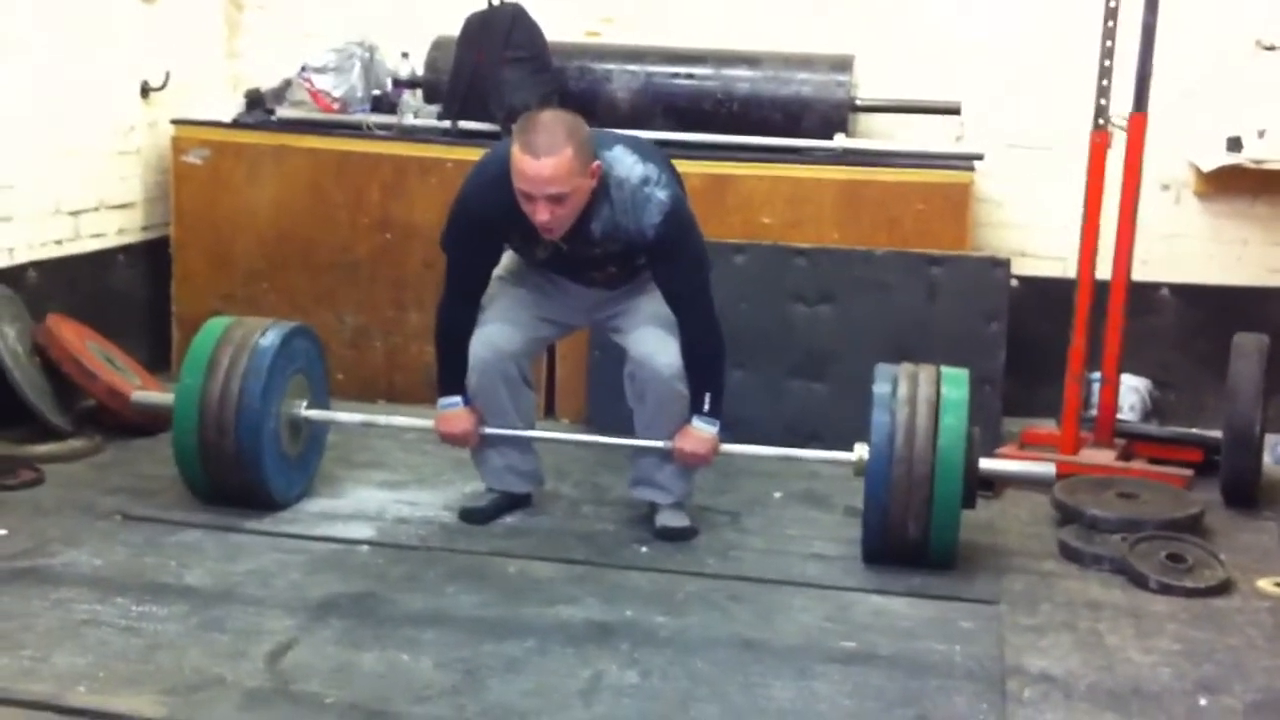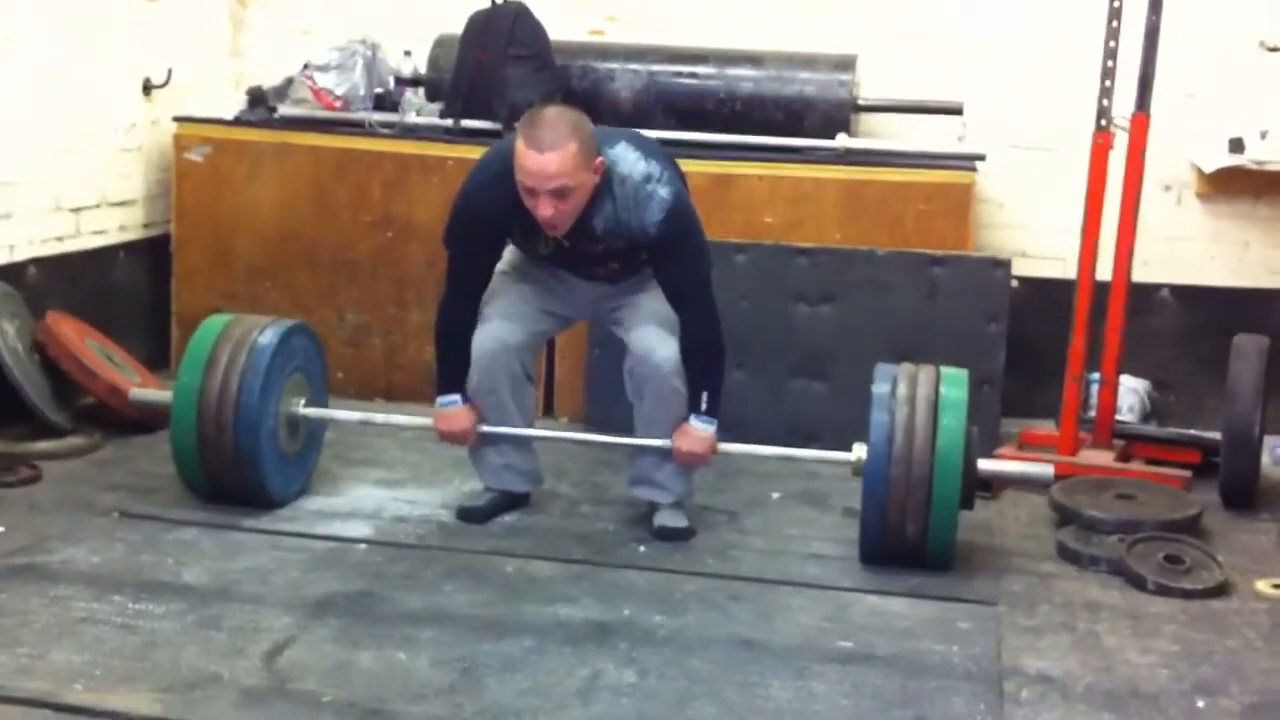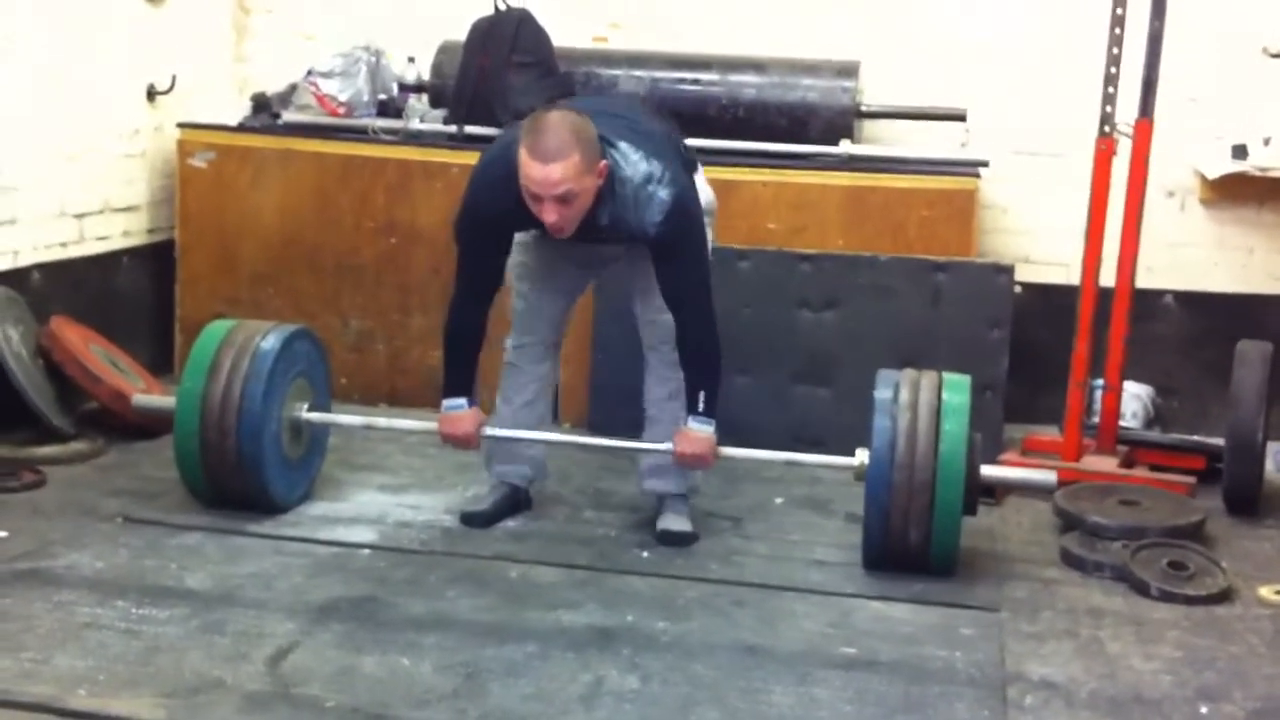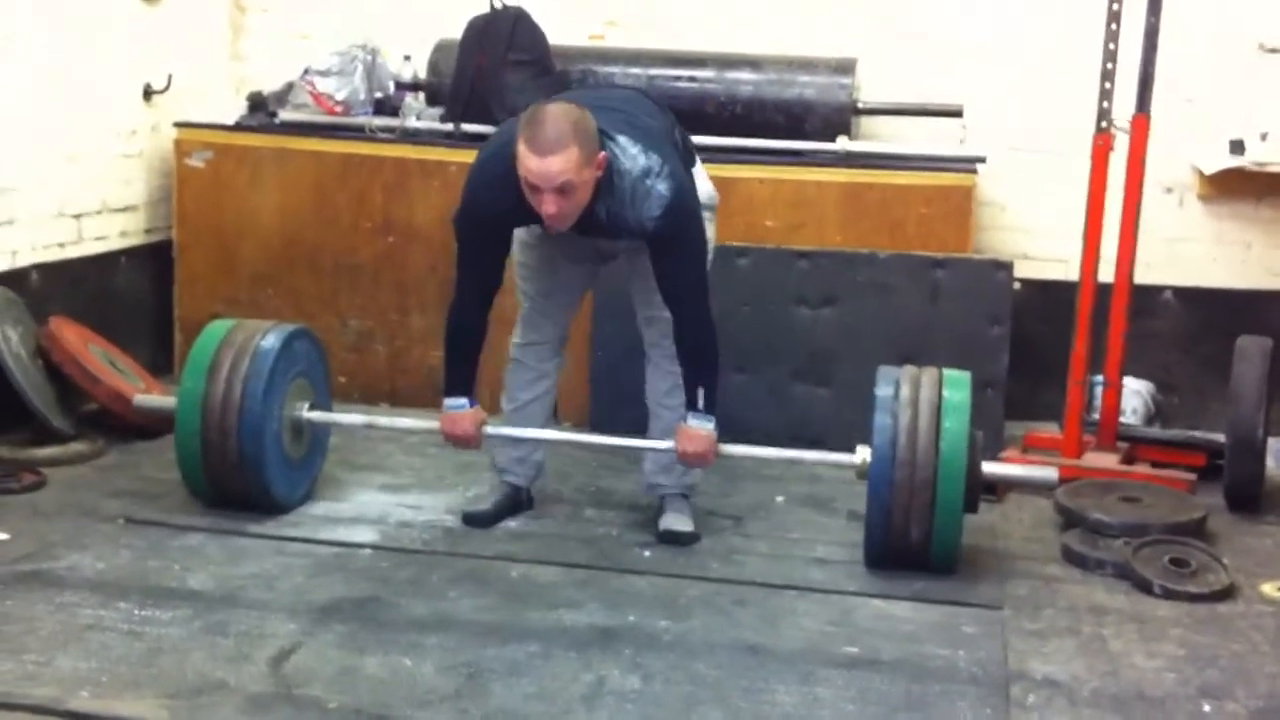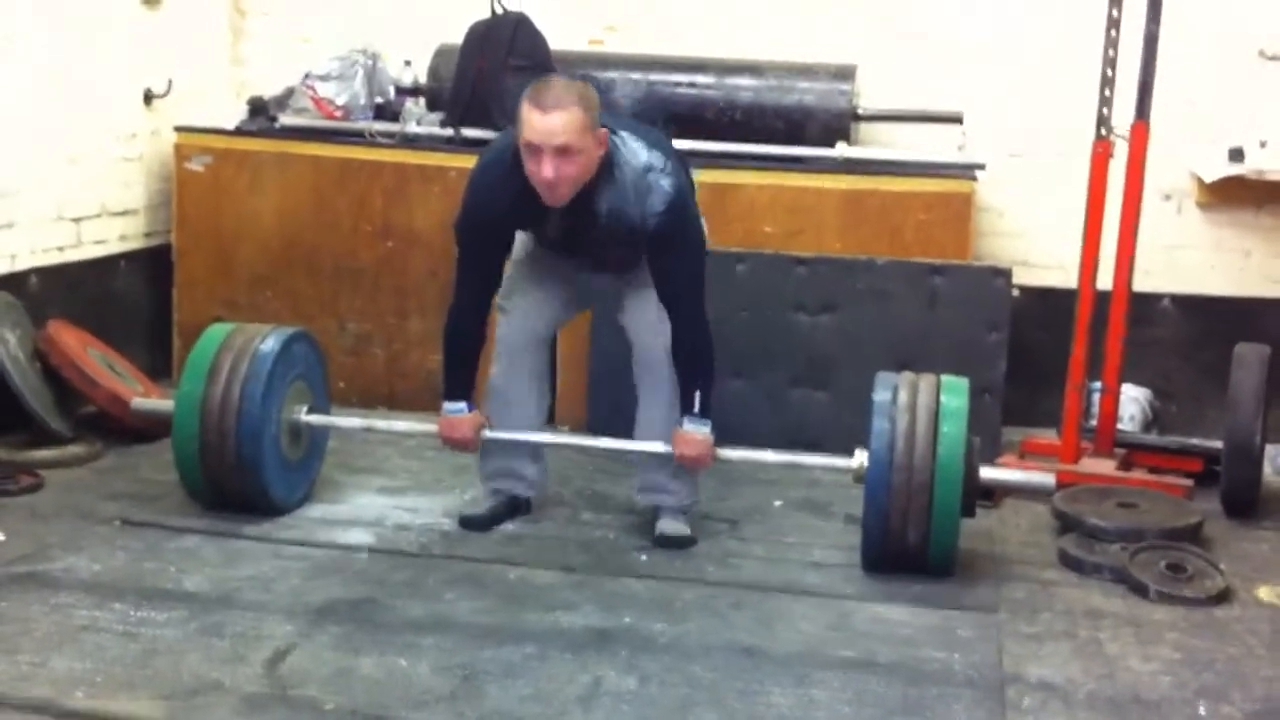
dt=0.2s
person 1, frame 1
left shoulder: (650, 197)
right shoulder: (487, 187)
left elbow: (696, 309)
right elbow: (460, 296)
left wrist: (705, 420)
right wrist: (452, 398)
left hip: (639, 282)
right hip: (541, 276)
left knee: (664, 364)
right knee: (488, 352)
left ankle: (664, 495)
right ankle: (509, 482)
person 1, frame 2
left shoulder: (654, 195)
right shoulder: (491, 183)
left elbow: (696, 308)
right elbow: (463, 293)
left wrist: (701, 418)
right wrist: (451, 396)
left hip: (642, 276)
right hip: (542, 267)
left knee: (661, 360)
right knee: (493, 346)
left ankle: (663, 494)
right ankle: (506, 481)
person 1, frame 3
left shoulder: (661, 193)
right shoulder: (496, 178)
left elbow: (693, 310)
right elbow: (473, 294)
left wrist: (700, 420)
right wrist: (457, 400)
left hip: (651, 223)
left knee: (667, 336)
right knee: (531, 333)
left ankle: (671, 492)
right ankle: (512, 481)
person 1, frame 4
left shoulder: (659, 188)
right shoulder: (495, 174)
left elbow: (690, 307)
right elbow: (474, 293)
left wrist: (701, 416)
right wrist: (458, 398)
left hip: (652, 219)
left knee: (667, 331)
right knee: (537, 328)
left ankle: (672, 490)
right ankle: (515, 480)
person 1, frame 5
left shoulder: (655, 186)
right shoulder: (497, 177)
left elbow: (687, 310)
right elbow: (472, 293)
left wrist: (696, 420)
right wrist: (458, 401)
left hip: (646, 265)
right hip: (553, 257)
left knee: (661, 349)
right knee: (515, 339)
left ankle: (668, 503)
right ankle: (511, 488)
